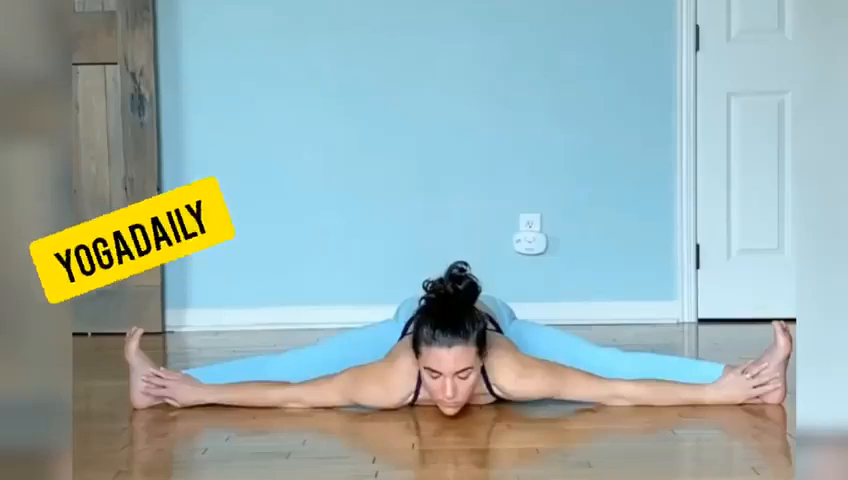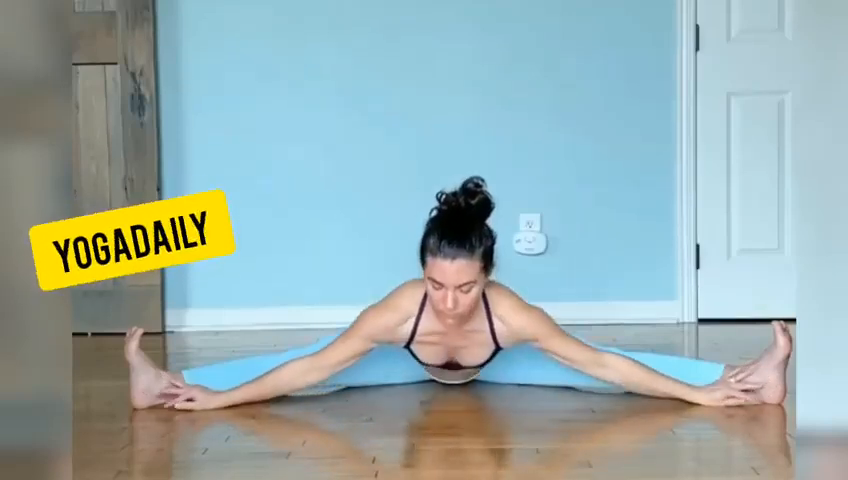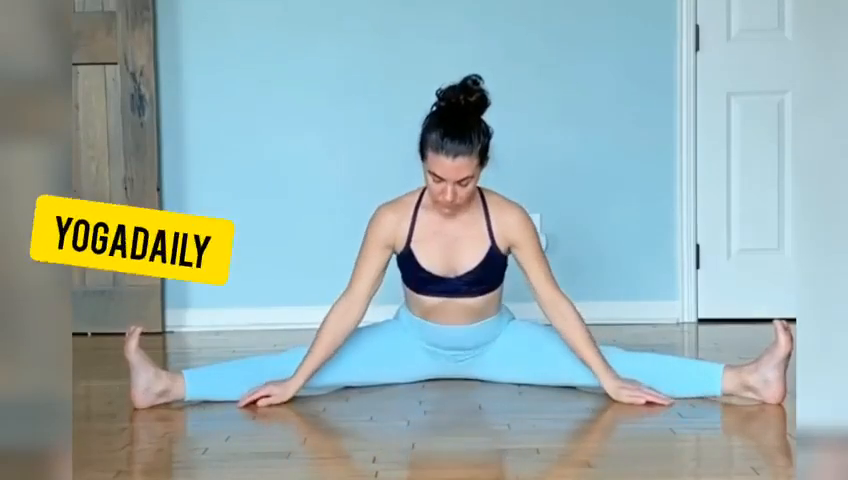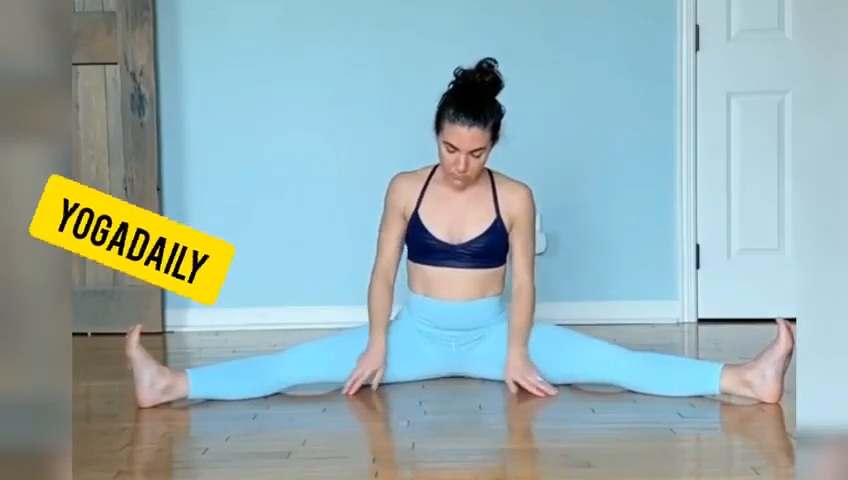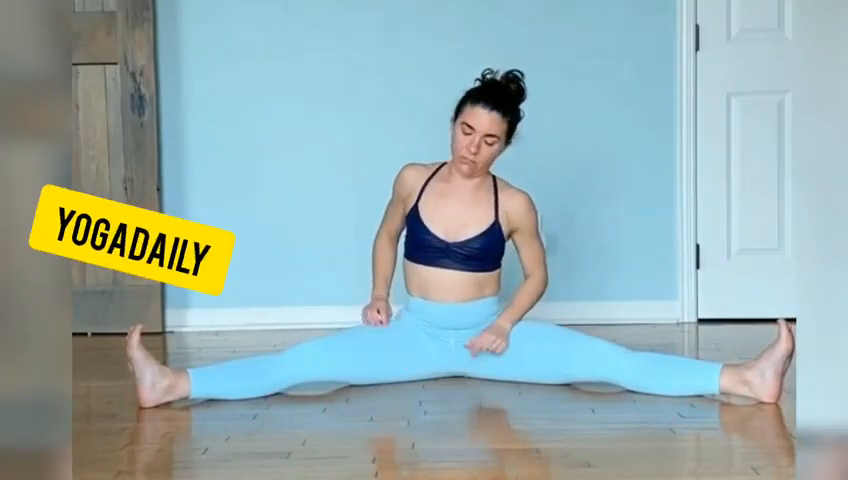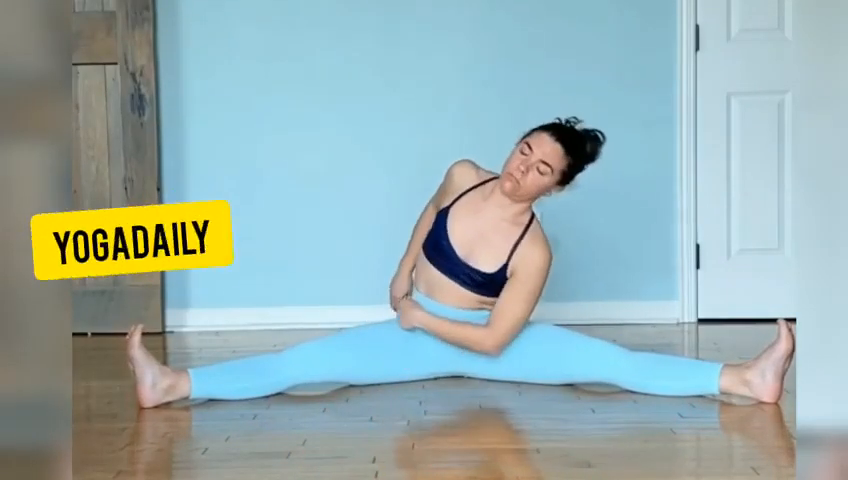
dt=0.7s
person 1, frame 1
left shoulder: (510, 369)
right shoulder: (392, 377)
left elbow: (622, 386)
right elbow: (291, 389)
left wrist: (721, 390)
right wrist: (195, 392)
left hip: (500, 321)
right hip: (406, 324)
left knee: (610, 359)
right knee: (297, 361)
left ankle: (744, 376)
right ankle: (168, 382)
person 1, frame 2
left shoulder: (511, 314)
right shoulder: (398, 311)
left elbow: (604, 362)
right elbow: (305, 367)
left wrist: (700, 394)
right wrist: (218, 398)
left hip: (495, 361)
right hip: (412, 361)
left knee: (585, 366)
right knee: (322, 361)
person 1, frame 3
left shoulder: (508, 218)
right shoulder: (392, 218)
left elbow: (555, 301)
right elbow: (351, 305)
left wrist: (609, 382)
right wrist: (294, 381)
left hip: (494, 343)
right hip: (413, 342)
left knee: (610, 364)
right knee: (319, 368)
right ankle: (168, 384)
person 1, frame 4
left shoulder: (514, 196)
right shoulder: (405, 188)
left elbow: (523, 283)
right elbow: (383, 272)
left wrist: (518, 352)
right wrist: (377, 343)
left hip: (490, 334)
right hip: (418, 334)
left knee: (605, 362)
right knee: (301, 364)
left ankle: (743, 379)
right ankle: (172, 383)
person 1, frame 5
left shoulder: (514, 205)
right shoulder: (413, 178)
left elbow: (537, 279)
right elbow: (387, 234)
left wrist: (506, 325)
right wrist: (379, 294)
left hip: (490, 333)
right hip: (415, 332)
left knee: (603, 359)
right knee: (301, 362)
left ankle: (743, 379)
right ankle: (175, 383)
person 1, frame 6
left shoulder: (533, 249)
right shoulder: (463, 176)
left elbow: (495, 340)
left wrist: (424, 319)
right wrist: (403, 273)
left hip: (481, 344)
right hip: (415, 332)
left knee: (608, 362)
right knee: (301, 363)
left ankle: (742, 380)
right ankle: (175, 384)
